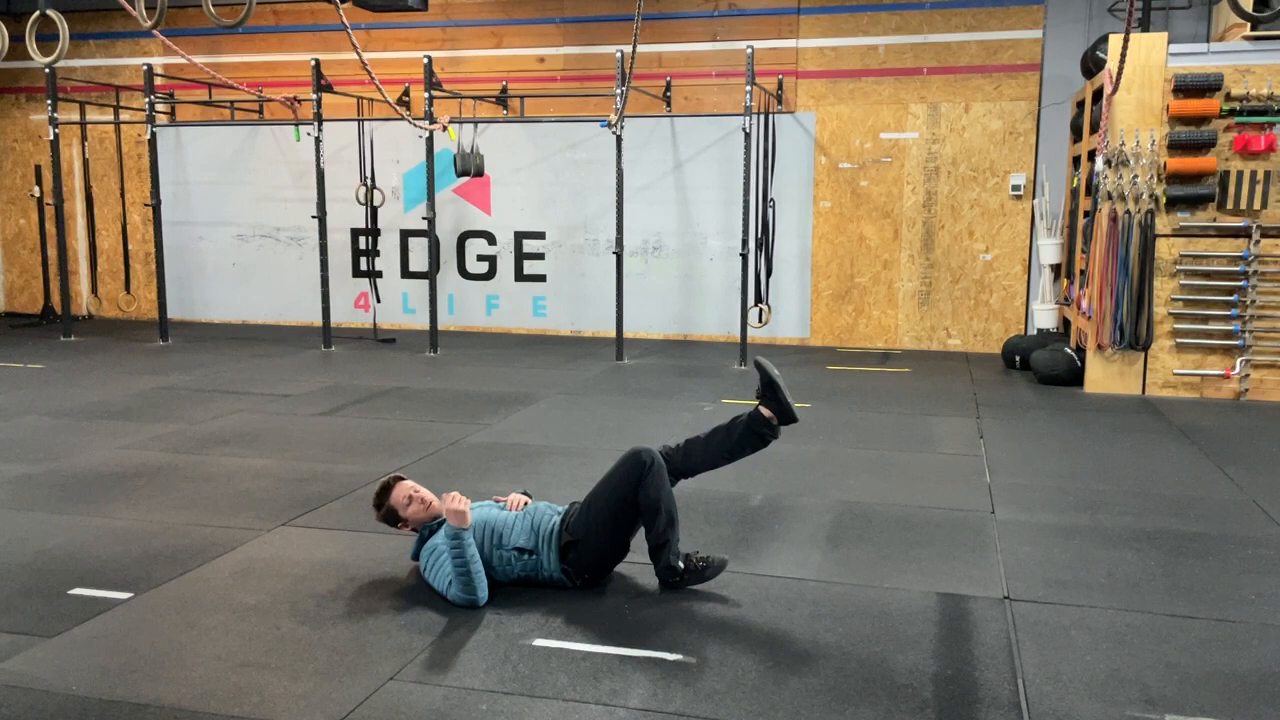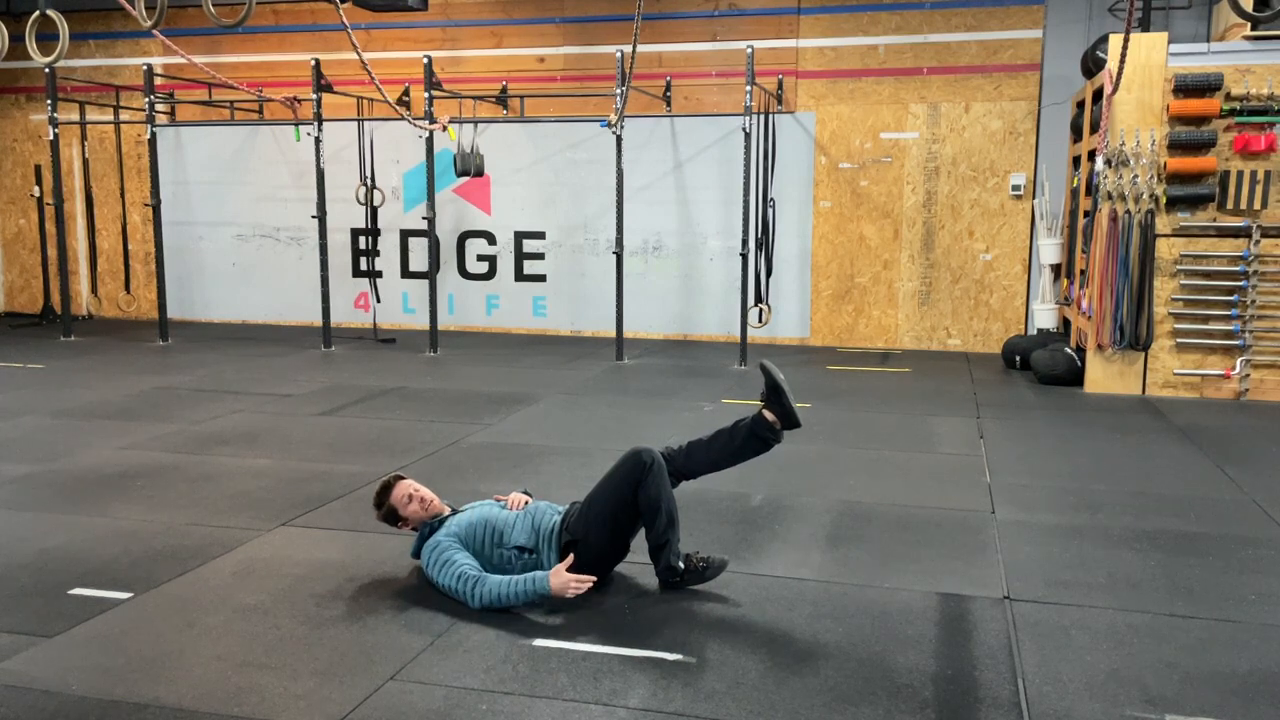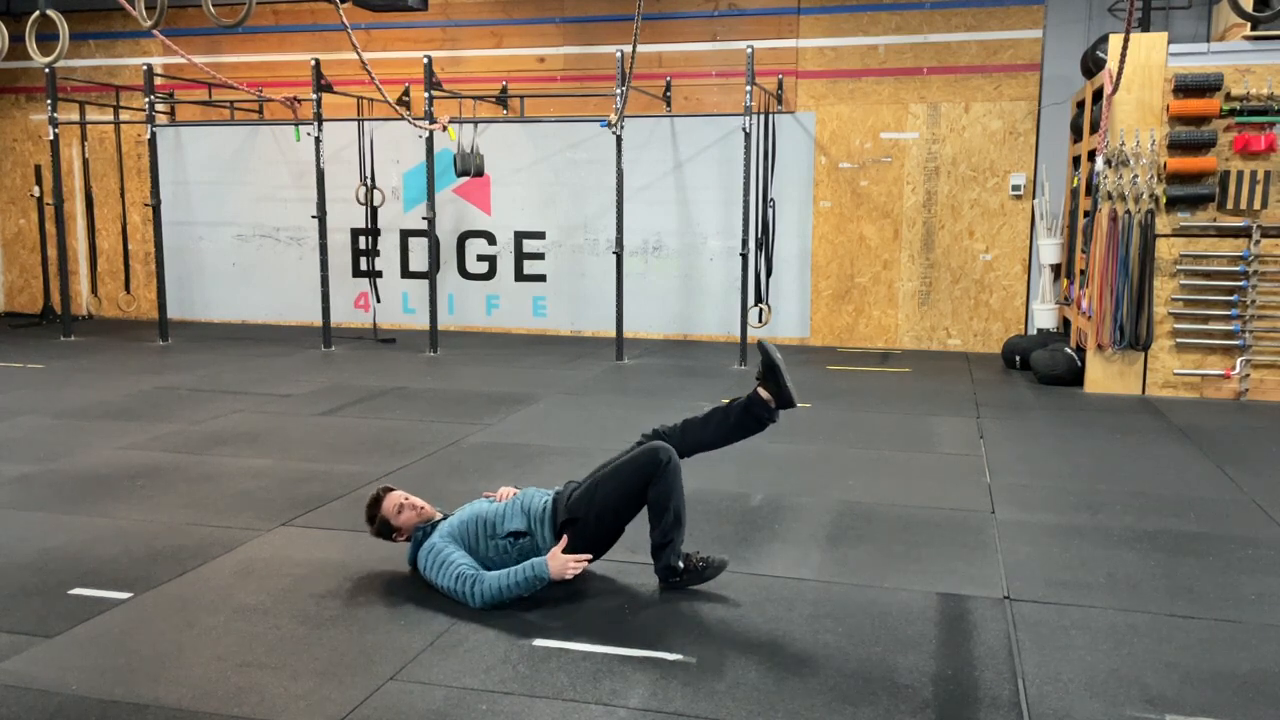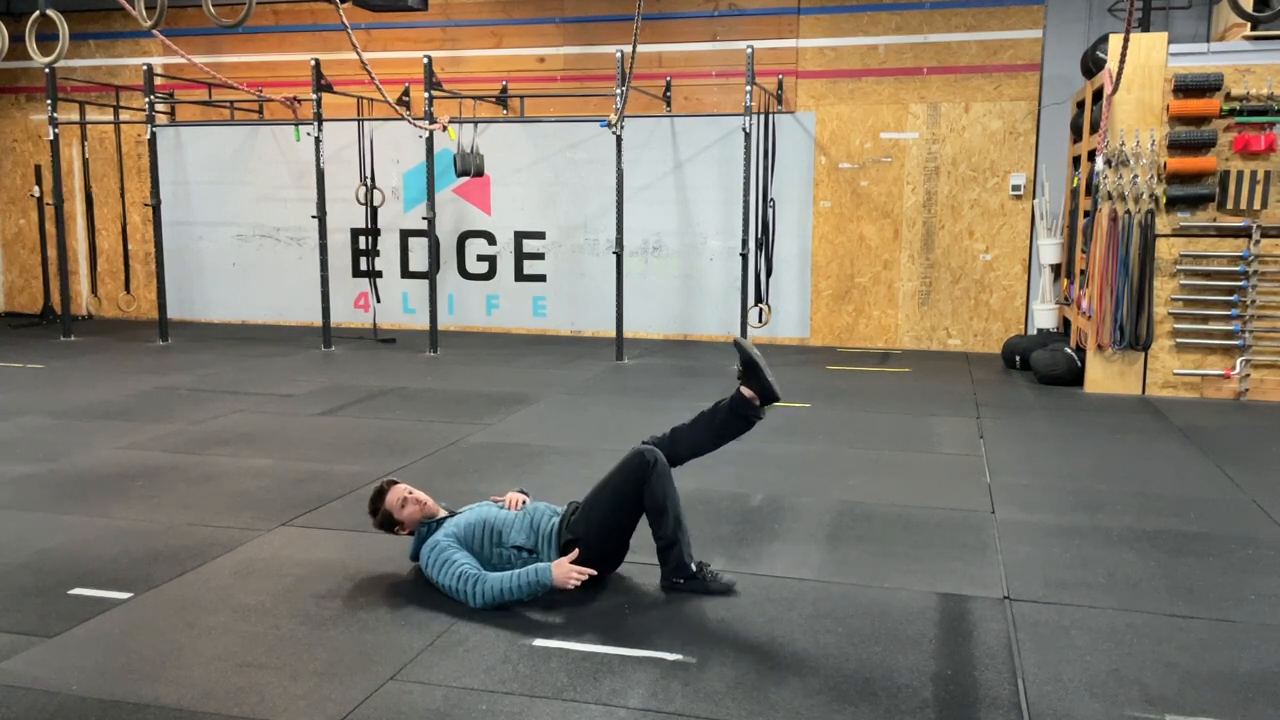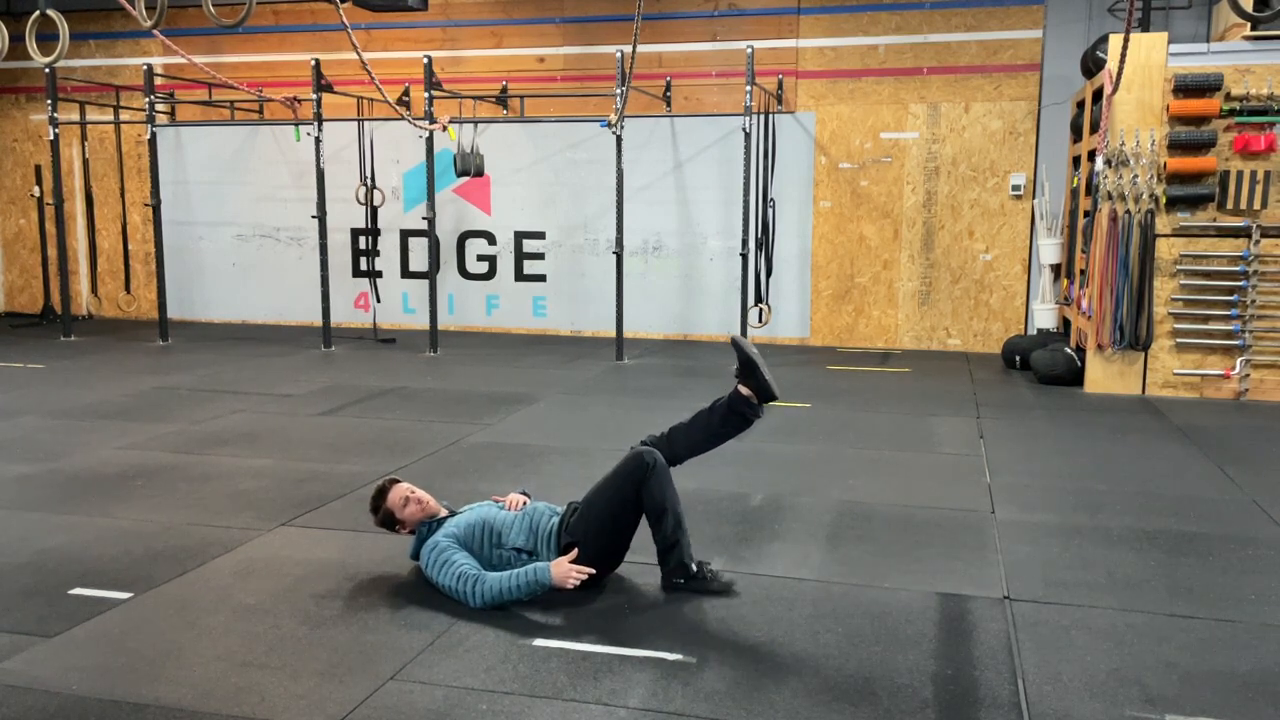
dt=0.7s
person 1, frame 1
left shoulder: (464, 511)
right shoulder: (436, 549)
right elbow: (472, 595)
left wrist: (520, 497)
right wrist: (459, 530)
left hip: (570, 524)
right hip: (577, 556)
left knee: (667, 460)
right knee: (642, 462)
left ankle: (766, 416)
right ankle: (673, 569)
person 1, frame 2
left shoulder: (469, 511)
right shoulder: (438, 548)
right elbow: (477, 589)
left wrist: (521, 495)
right wrist: (544, 583)
left hip: (571, 522)
right hip: (577, 550)
left knee: (670, 462)
right knee: (642, 461)
left ankle: (769, 421)
right ankle: (672, 568)
person 1, frame 3
left shoulder: (458, 519)
right shoulder: (433, 552)
right elbow: (477, 590)
left wrist: (510, 490)
right wrist: (542, 568)
left hip: (565, 505)
right hip: (571, 530)
left knee: (661, 441)
right knee: (659, 458)
left ankle: (764, 400)
right ankle: (673, 568)
person 1, frame 4
left shoulder: (464, 515)
right shoulder: (437, 550)
right elbow: (478, 589)
left wrist: (516, 494)
right wrist: (546, 574)
left hip: (570, 521)
right hip: (578, 551)
left knee: (655, 450)
right knee: (647, 462)
left ankle: (748, 399)
right ankle: (680, 571)
person 1, frame 5
left shoulder: (465, 515)
right shoulder: (436, 550)
right elbow: (478, 591)
left wrist: (519, 496)
right wrist: (545, 574)
left hip: (571, 523)
right hip: (576, 552)
left knee: (653, 450)
right knee: (644, 462)
left ankle: (746, 397)
right ankle: (680, 570)
